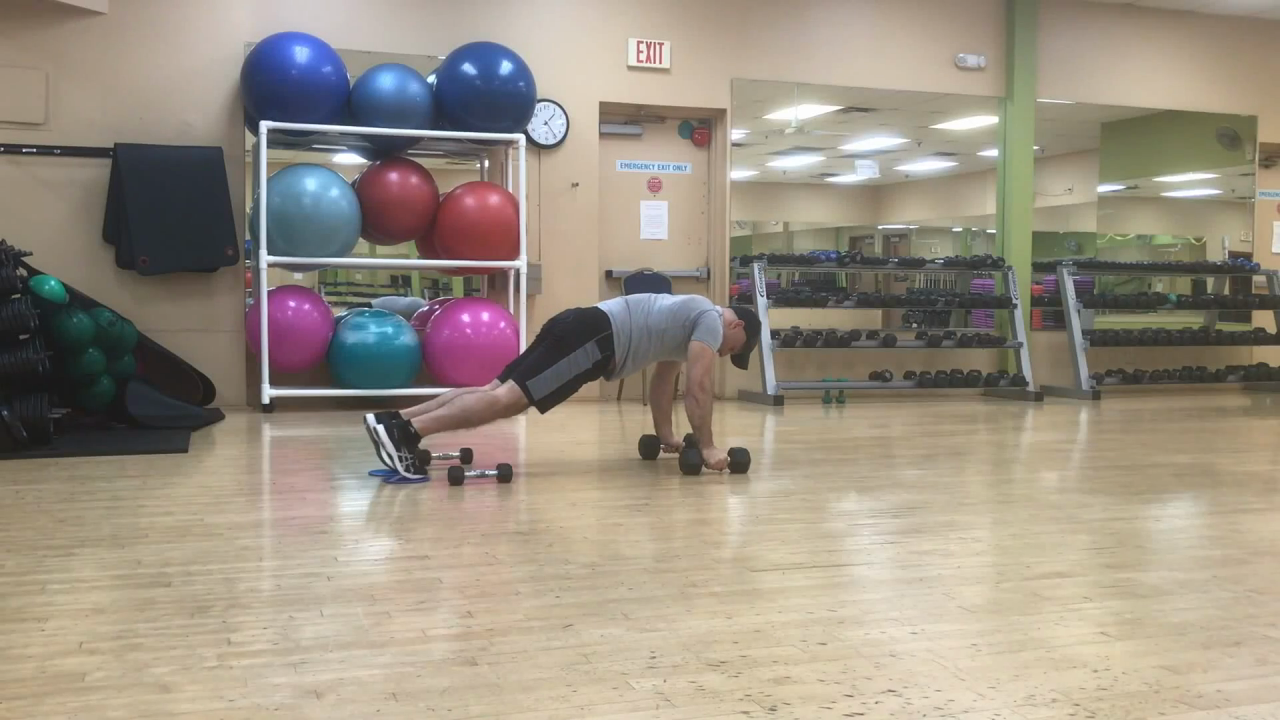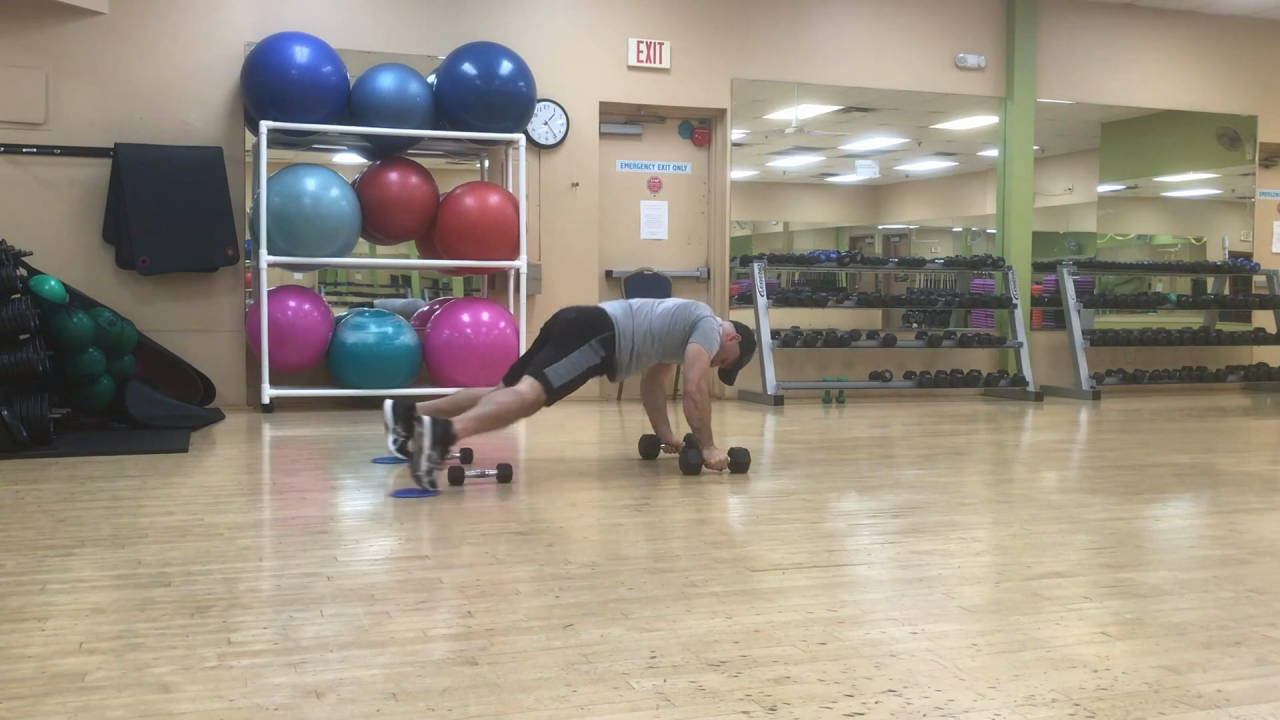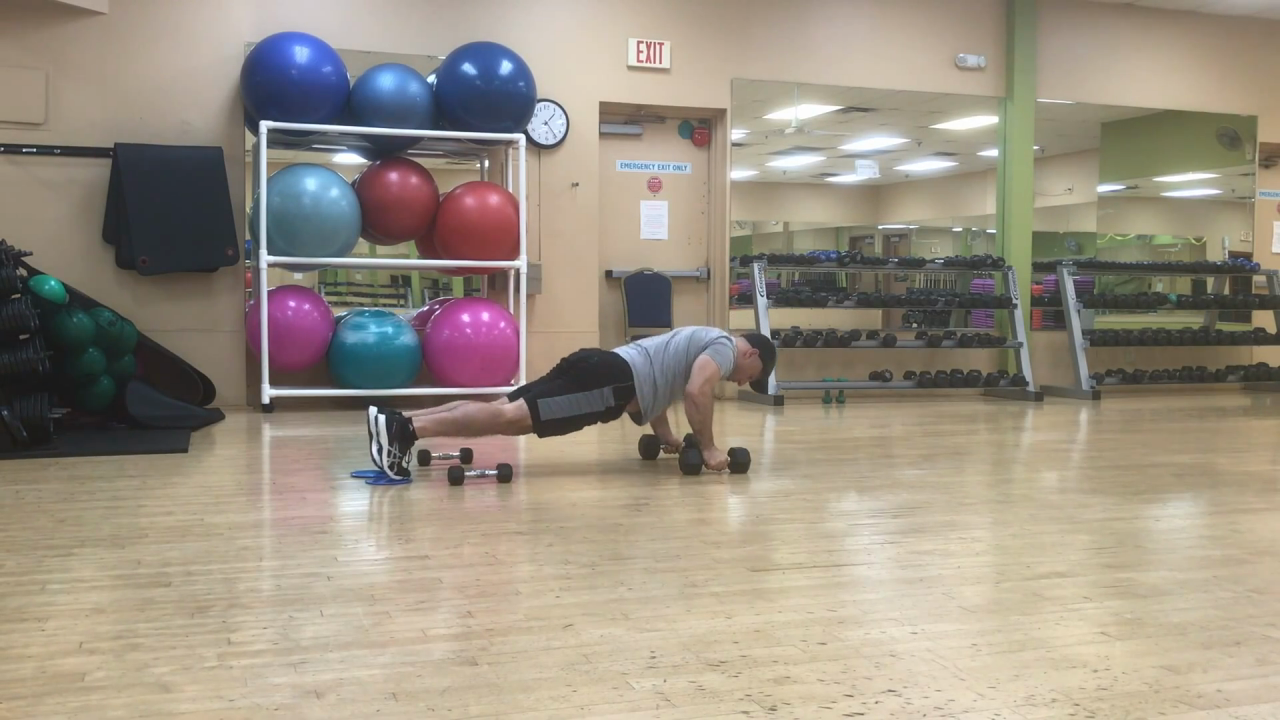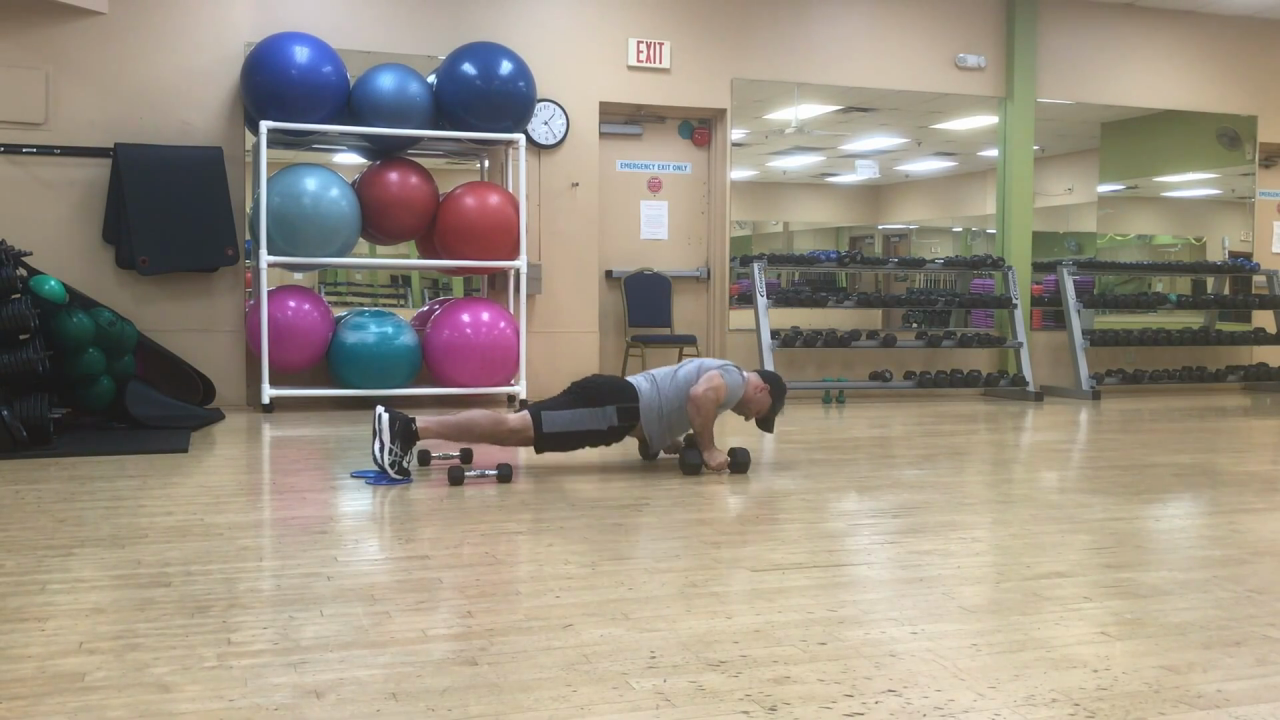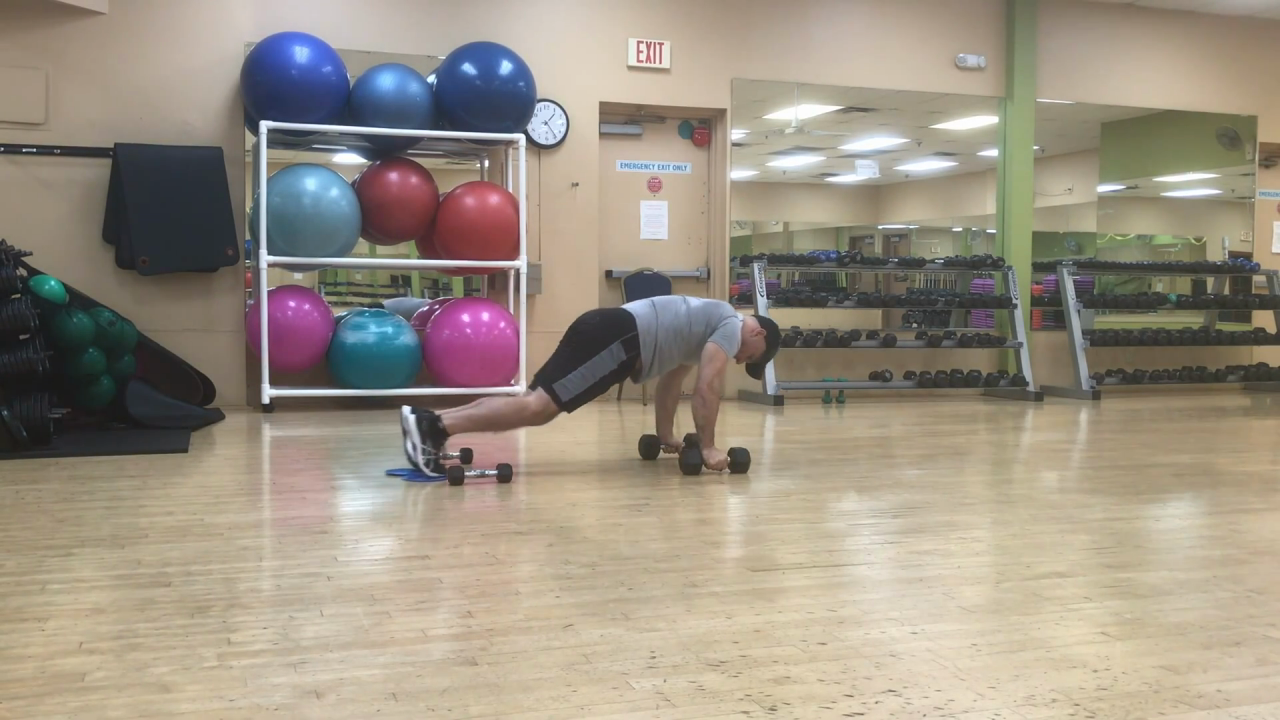
dt=1s
person 1, frame 1
left shoulder: (689, 324)
right shoulder: (711, 321)
left elbow: (662, 381)
right elbow: (698, 388)
left wrist: (666, 437)
right wrist: (707, 447)
left hip: (586, 333)
right hip: (593, 338)
left knee: (495, 390)
right knee: (507, 398)
left ankle: (394, 421)
right ankle: (406, 431)
person 1, frame 2
left shoulder: (688, 324)
right shoulder: (708, 327)
left elbow: (652, 382)
right elbow: (694, 390)
left wrist: (666, 436)
right wrist: (707, 447)
left hip: (582, 325)
right hip: (598, 334)
left knee: (507, 392)
right knee: (529, 394)
left ankle: (408, 413)
right ankle: (445, 432)
person 1, frame 3
left shoulder: (705, 341)
right shoulder: (724, 348)
right elbow: (695, 392)
left wrist: (665, 435)
right wrist: (707, 448)
left hip: (603, 369)
right hip: (613, 382)
left knee: (504, 409)
right knee: (512, 418)
left ankle: (399, 421)
right ankle: (406, 429)
person 1, frame 4
left shoulder: (715, 372)
right shoulder: (733, 378)
right elbow: (699, 397)
left wrist: (667, 436)
right wrist: (708, 449)
left hip: (618, 400)
right hip: (619, 407)
left knee: (513, 425)
right knee: (516, 428)
left ankle: (403, 423)
right ankle: (410, 427)
person 1, frame 5
left shoulder: (705, 328)
right shoulder: (731, 327)
left elbow: (670, 381)
right elbow: (708, 388)
left wrist: (665, 437)
right wrist: (708, 448)
left hip: (605, 329)
right hip: (618, 339)
left knee: (530, 401)
right knee: (537, 405)
left ankle: (434, 419)
right ankle: (431, 424)
